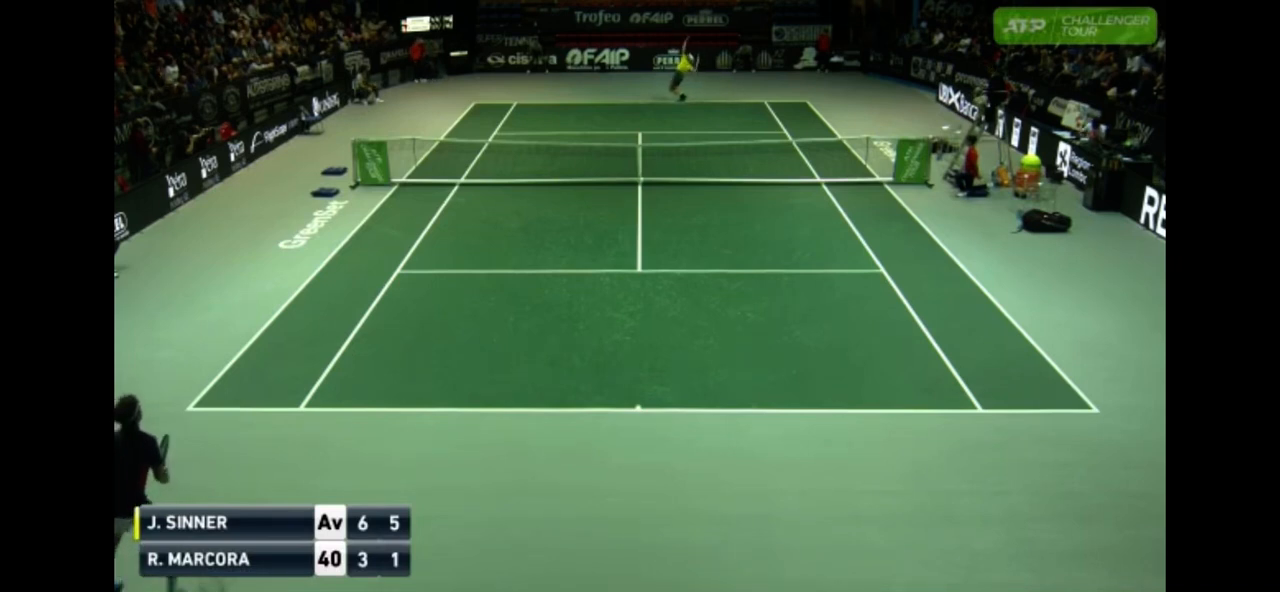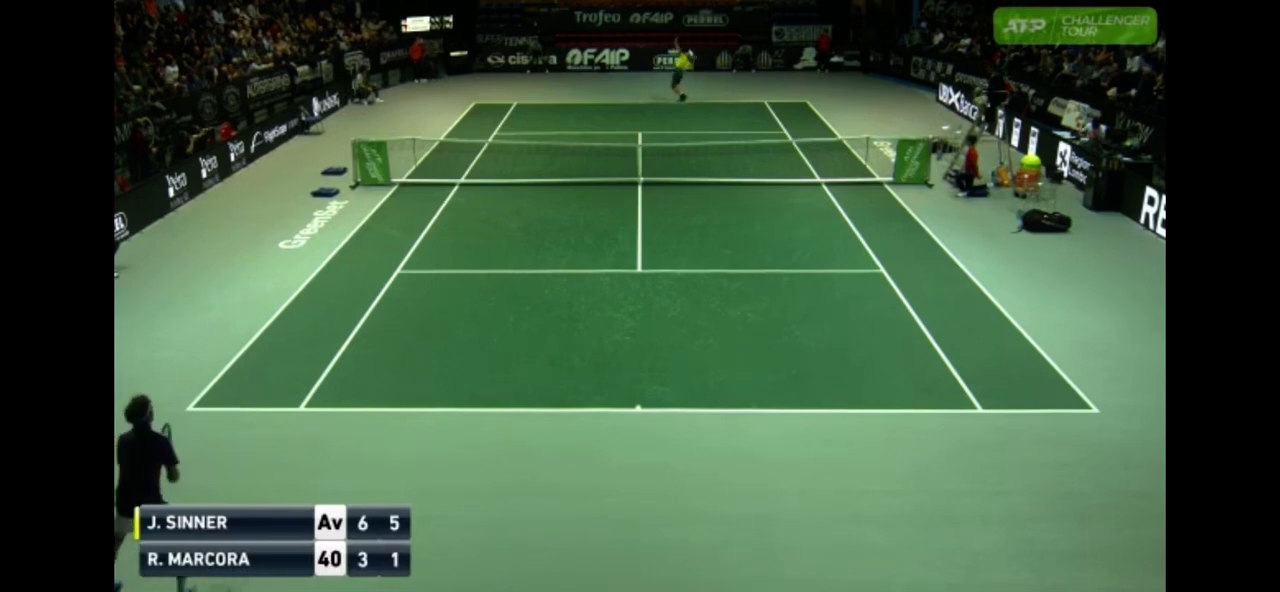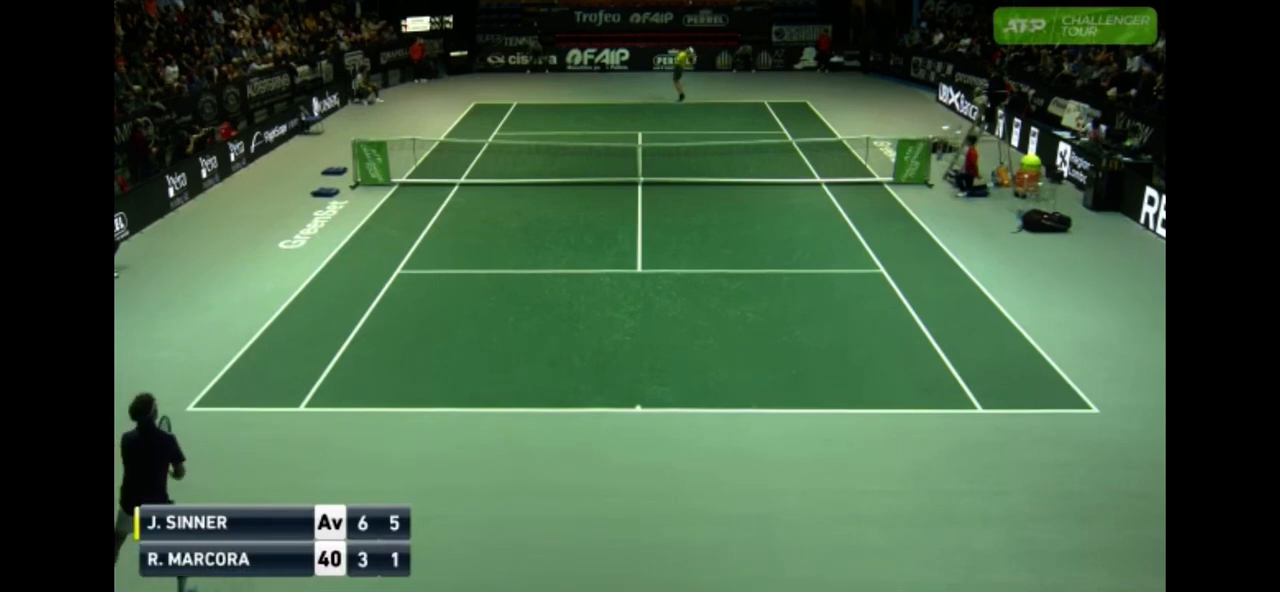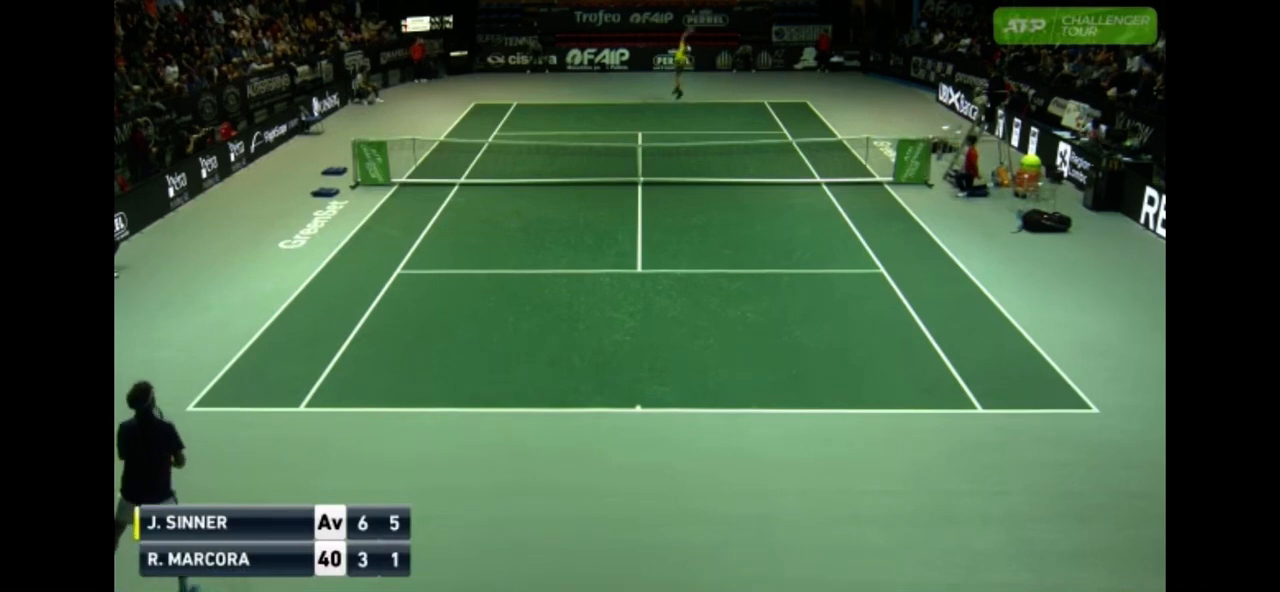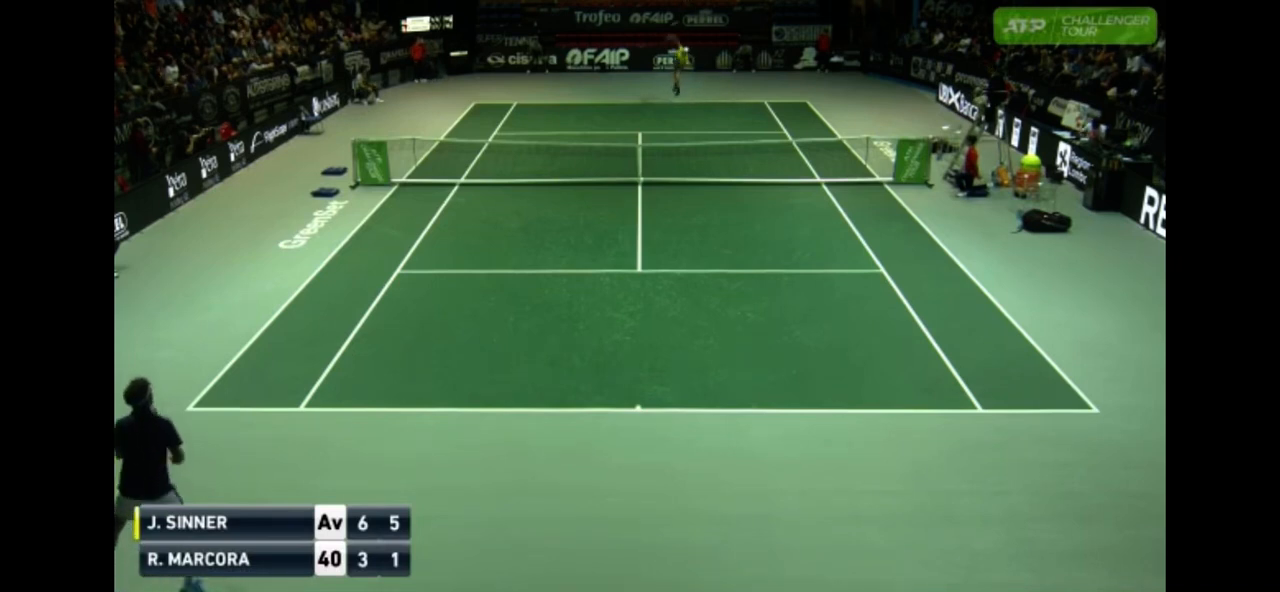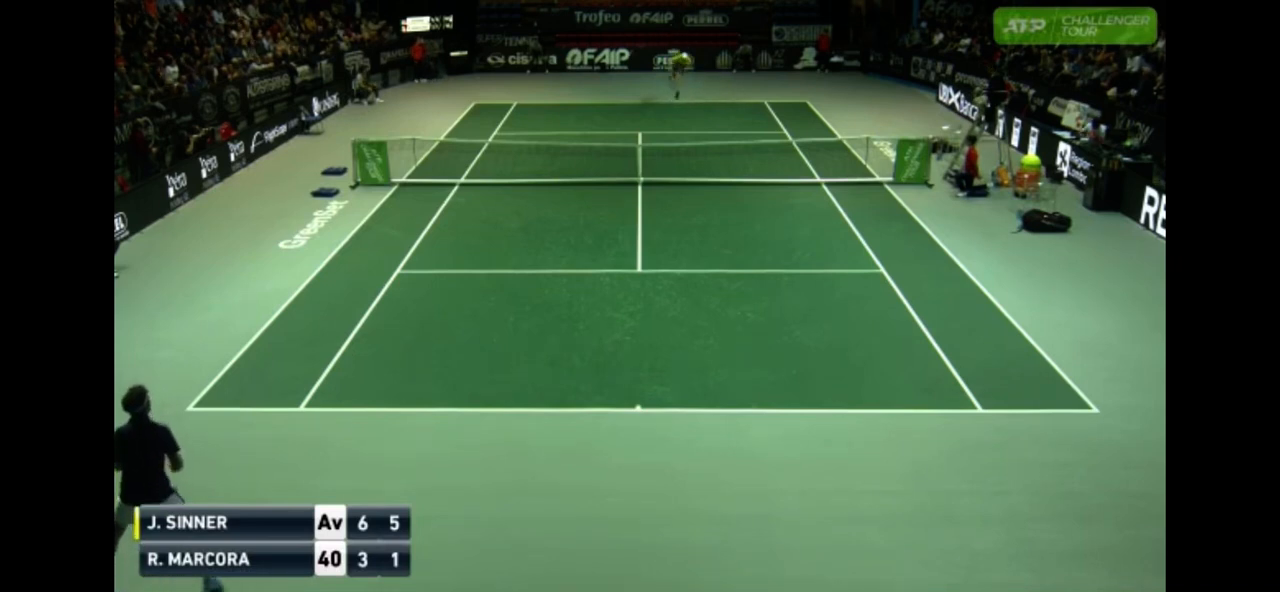
dt=0.1s
person 1, frame 1
left shoulder: (116, 439)
right shoulder: (147, 441)
right elbow: (161, 476)
right wrist: (165, 473)
left hip: (115, 504)
right hip: (136, 506)
left knee: (114, 540)
person 1, frame 2
left shoulder: (123, 441)
right shoulder: (161, 442)
right elbow: (174, 476)
right wrist: (168, 475)
left hip: (125, 505)
right hip: (152, 506)
left knee: (117, 541)
person 1, frame 3
left shoulder: (127, 439)
right shoulder: (167, 439)
right elbow: (180, 473)
right wrist: (169, 469)
left hip: (130, 503)
right hip: (157, 505)
left knee: (117, 540)
person 1, frame 4
left shoulder: (125, 428)
right shoulder: (165, 428)
left elbow: (123, 456)
right elbow: (181, 462)
left hip: (131, 494)
right hip: (160, 495)
left knee: (116, 531)
person 1, frame 5
left shoulder: (122, 425)
right shoulder: (163, 424)
left elbow: (119, 454)
right elbow: (180, 457)
left hip: (130, 489)
right hip: (159, 490)
left knee: (115, 528)
person 1, frame 6
left shoulder: (120, 434)
right shoulder: (161, 431)
left elbow: (117, 466)
right elbow: (178, 465)
left hip: (131, 497)
right hip: (160, 495)
left knee: (116, 533)
